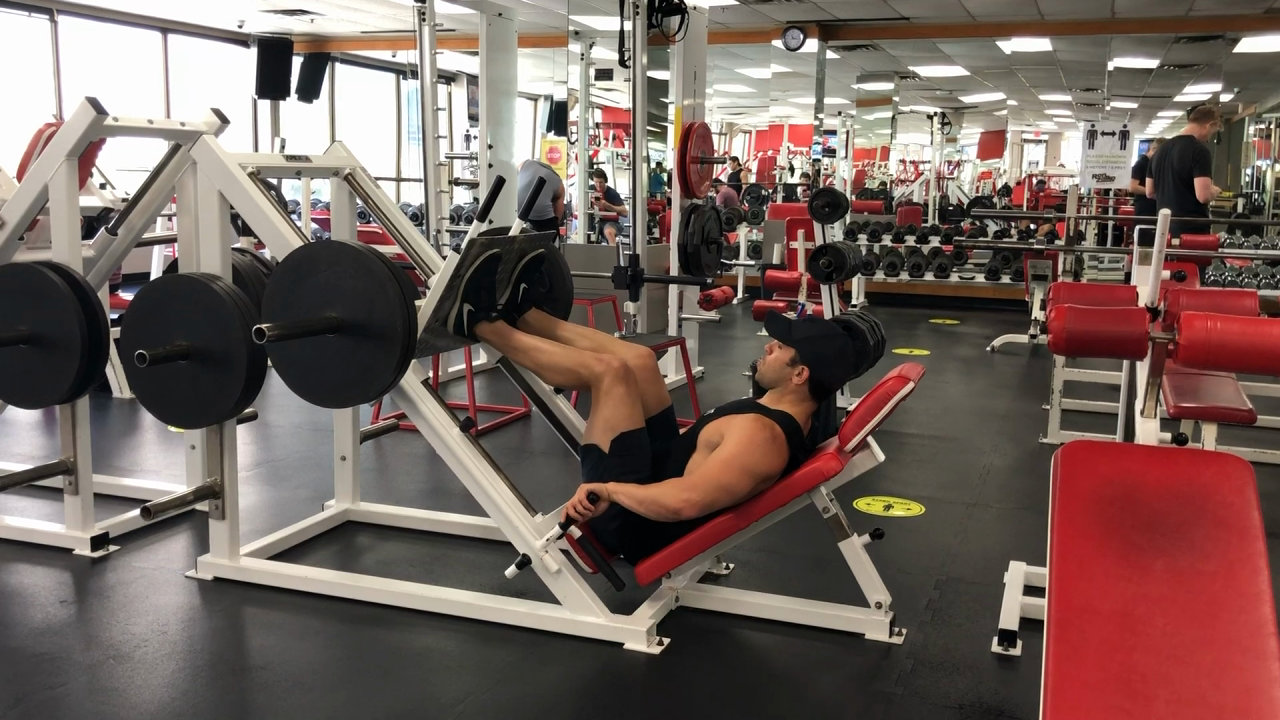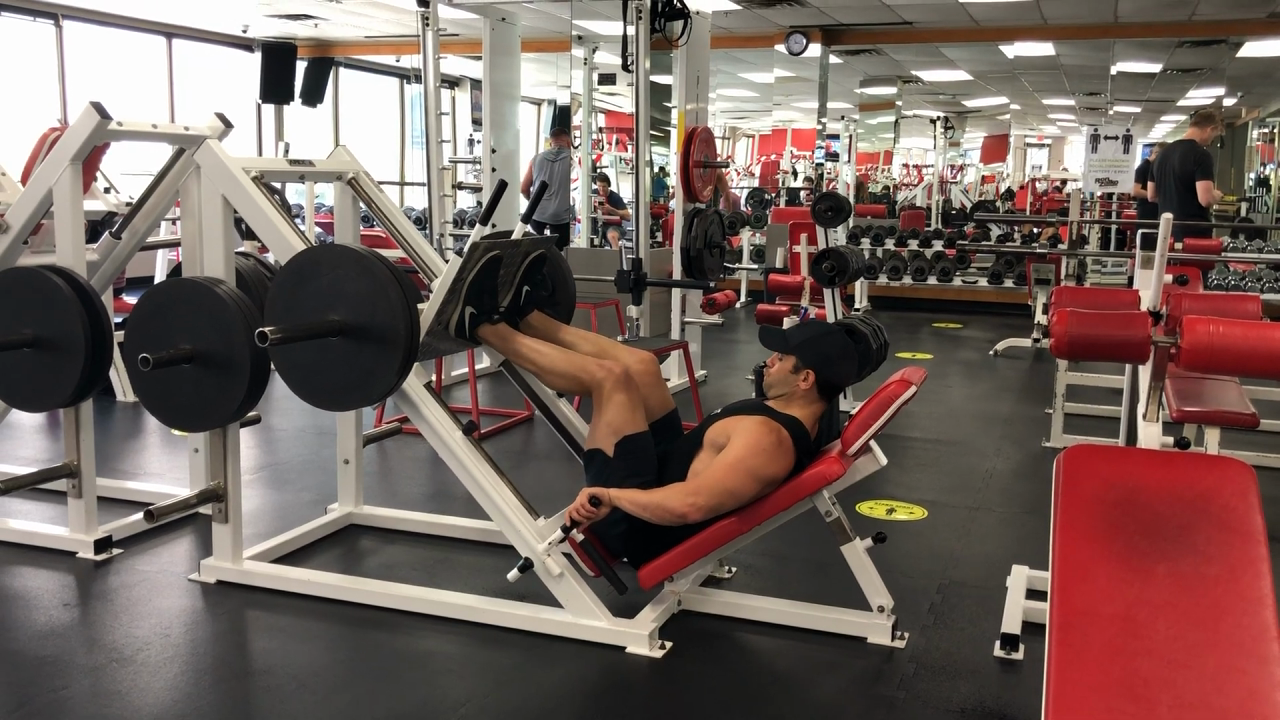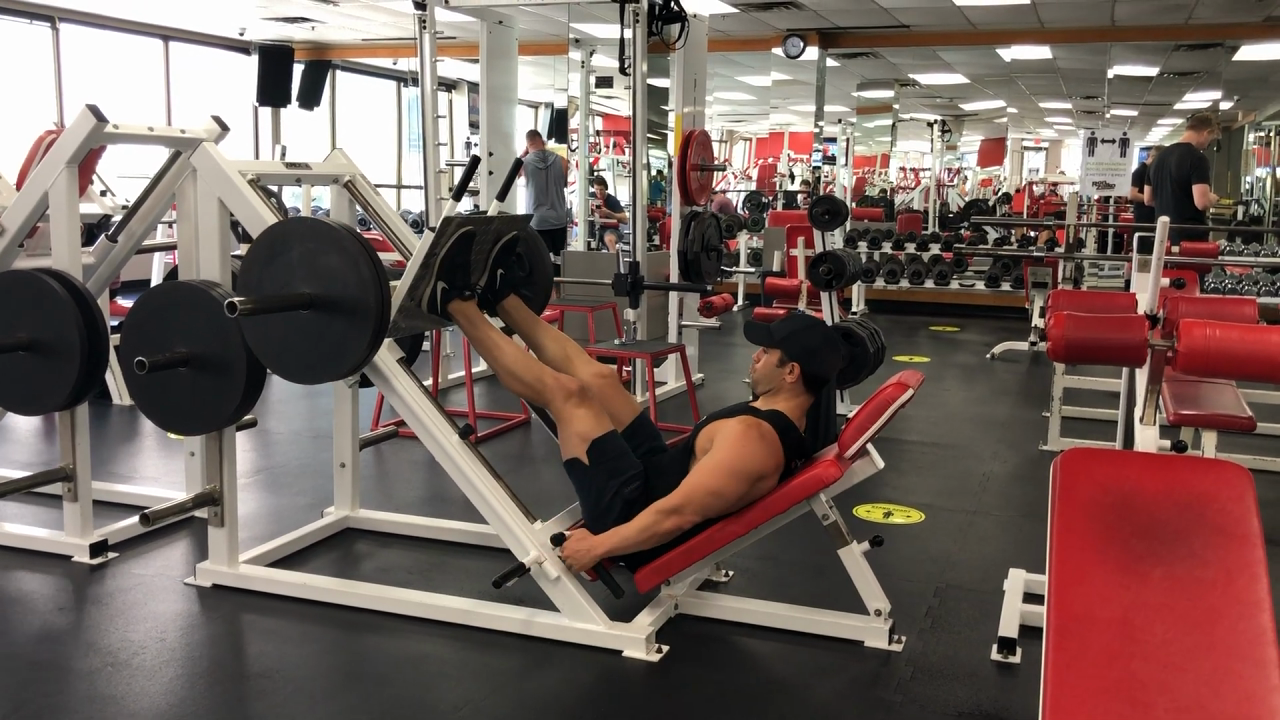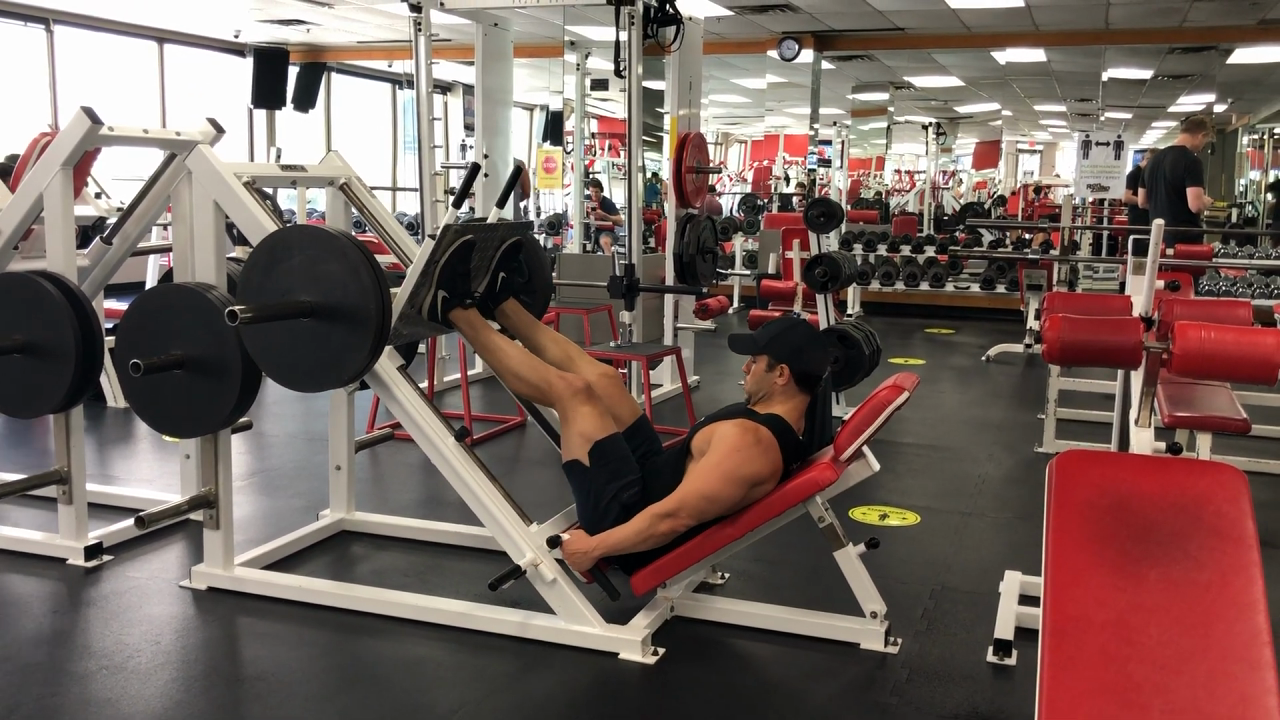
dt=1s
person 1, frame 1
left shoulder: (761, 435)
right shoulder: (787, 421)
left elbow: (685, 502)
left wrist: (607, 489)
left hip: (630, 522)
left knee: (609, 370)
right knee: (638, 360)
left ankle: (483, 323)
right ankle: (520, 312)
person 1, frame 2
left shoulder: (768, 439)
right shoulder: (793, 424)
left elbow: (690, 505)
left wrist: (609, 495)
left hip: (635, 524)
left knee: (610, 375)
right knee: (639, 366)
left ankle: (485, 325)
right ankle: (523, 315)
person 1, frame 3
left shoulder: (753, 437)
right shoulder: (786, 422)
left elbow: (678, 515)
left wrist: (598, 547)
left hip: (631, 511)
left knee: (567, 392)
right knee: (597, 379)
left ankle: (457, 303)
right ankle: (500, 296)
person 1, frame 4
left shoulder: (750, 441)
right shoulder: (785, 428)
left elbow: (675, 518)
left wrist: (594, 547)
left hip: (628, 515)
left knee: (573, 390)
right knee: (602, 380)
left ankle: (457, 310)
right ankle: (498, 301)
